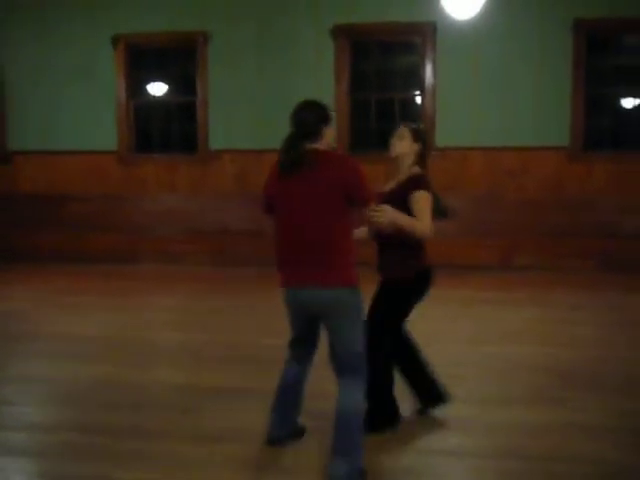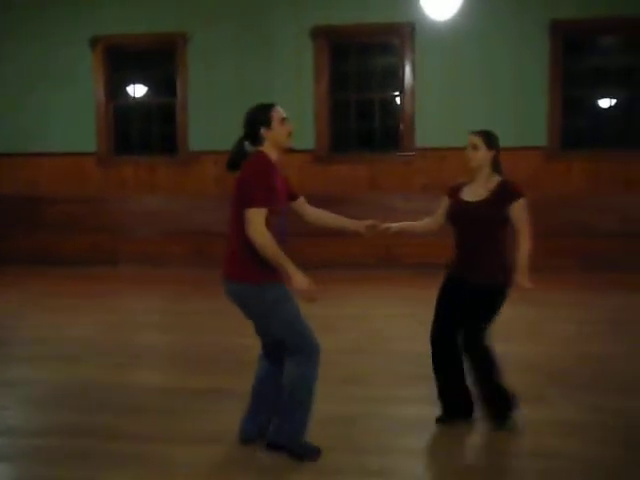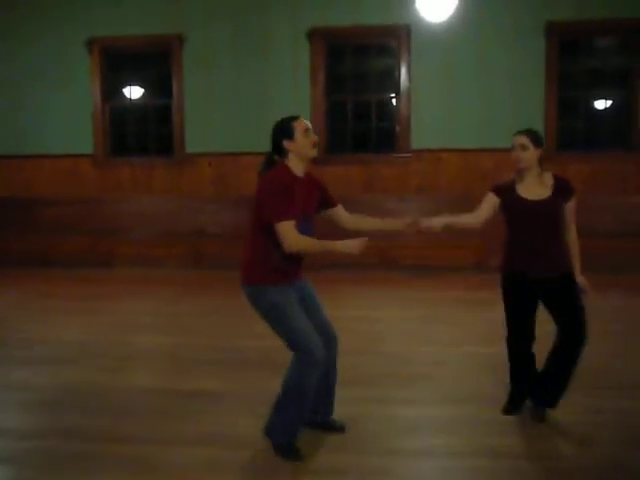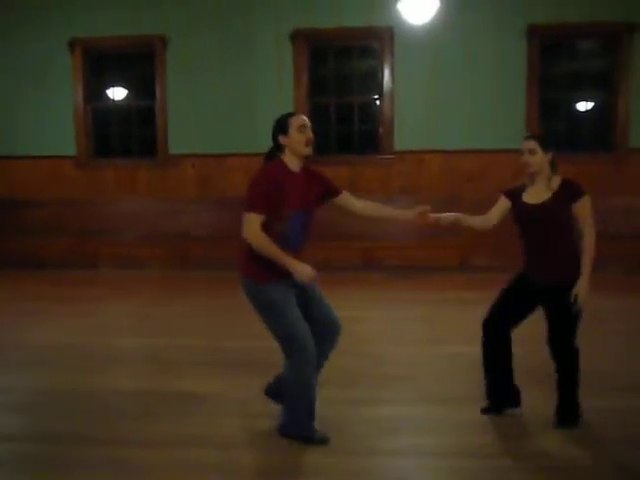
dt=0.5s
person 1, frame 1
left shoulder: (278, 173)
right shoulder: (342, 166)
left hip: (295, 286)
right hip: (336, 286)
left knee: (300, 349)
right knee: (351, 374)
left ankle: (281, 426)
person 1, frame 2
left shoulder: (265, 169)
right shoulder: (261, 169)
left elbow: (309, 212)
right elbow: (256, 230)
left wrist: (355, 225)
right wrist: (293, 272)
left hip: (250, 278)
right hip: (255, 281)
left knee: (277, 350)
right knee: (305, 351)
left ankle: (256, 425)
right ankle: (285, 434)
person 1, frame 3
left shoulder: (311, 183)
right shoulder: (276, 181)
left elbow: (346, 219)
right elbow: (290, 241)
left wrist: (396, 225)
right wrist: (340, 247)
left hip: (292, 278)
right hip: (266, 284)
left knee: (327, 341)
right knee: (310, 350)
left ankle: (316, 413)
right ankle: (281, 429)
person 1, frame 4
left shoulder: (312, 178)
right shoulder: (268, 177)
left elbow: (357, 205)
right elbow: (250, 232)
left wrist: (407, 215)
right wrist: (293, 264)
left hip: (290, 274)
right hip: (264, 279)
left knee: (328, 328)
right knee: (302, 347)
left ankle: (284, 388)
right ankle: (296, 424)
person 2, frame 1
left shoulder: (417, 182)
right shoulder: (399, 180)
left elbow: (424, 229)
left wrist: (394, 216)
right wrist: (361, 231)
left hip: (406, 276)
right hip: (401, 273)
left knee: (376, 337)
right knee: (390, 333)
left ankle: (382, 414)
right ankle: (429, 393)
person 2, frame 2
left shoulder: (507, 190)
right shoulder: (458, 190)
left elbow: (523, 235)
right elbow: (434, 222)
left wrist: (521, 271)
right wrist: (399, 227)
left hip: (489, 279)
right hip: (459, 276)
left knee: (472, 339)
right knee: (441, 336)
left ankle: (501, 403)
right ankle: (456, 407)
person 2, frame 3
left shoulder: (562, 187)
right shoulder: (504, 189)
left elbow: (570, 230)
right elbow: (475, 218)
left wrist: (578, 270)
right wrist: (443, 221)
left hip: (557, 273)
right hip: (518, 274)
left knee: (574, 330)
right knee: (519, 336)
left ankle: (540, 395)
right ankle: (519, 394)
person 2, frame 4
left shoulder: (570, 190)
right shoulder: (516, 193)
left elbow: (587, 235)
right elbow: (487, 221)
left wrist: (584, 278)
right wrist: (455, 217)
left hip: (564, 280)
right hip: (531, 277)
left knee: (562, 344)
right knee: (494, 325)
left ankle: (568, 410)
right ankle: (503, 396)
